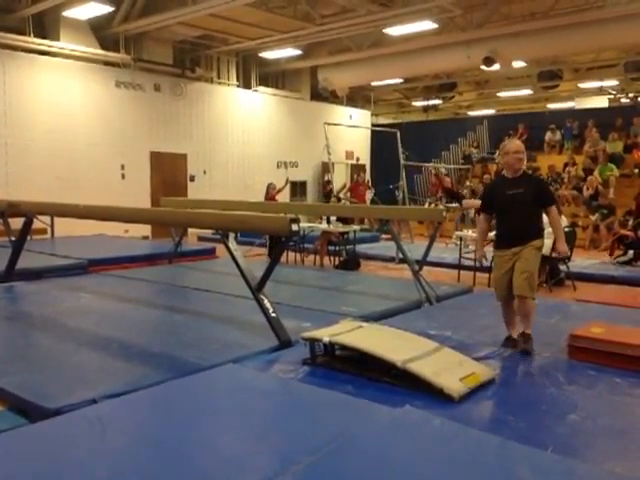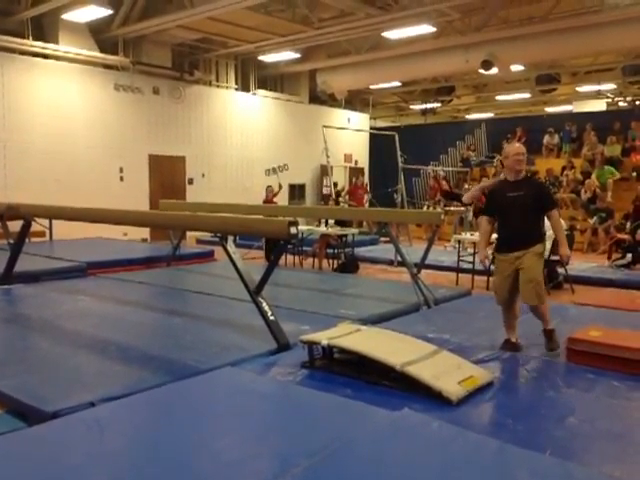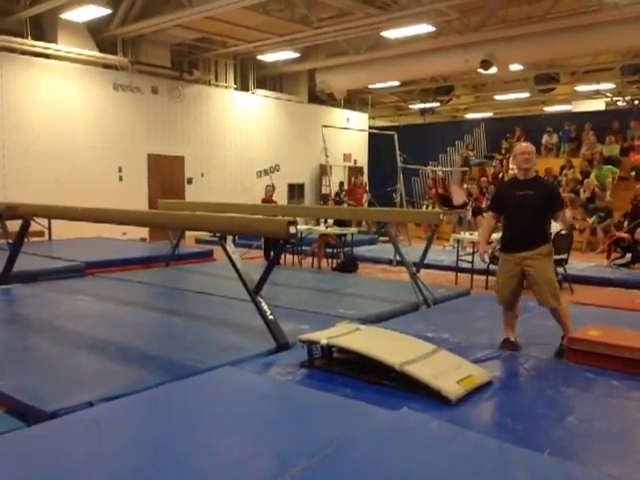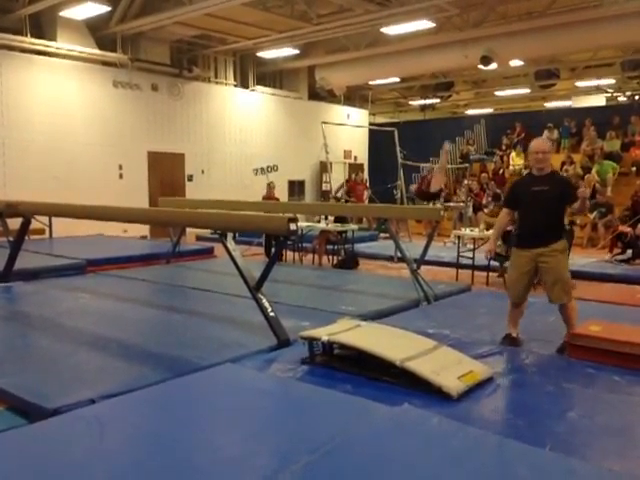
dt=0.2s
person 1, frame 1
left shoulder: (536, 183)
right shoulder: (494, 187)
left elbow: (552, 211)
right elbow: (484, 219)
left wrist: (560, 240)
right wrist: (480, 246)
left hip: (530, 245)
right hip: (503, 248)
left knee: (523, 291)
right knee: (504, 295)
left ankle: (526, 334)
right ankle: (512, 334)
person 1, frame 2
left shoulder: (537, 187)
right shoulder: (496, 191)
left elbow: (553, 216)
right elbow: (487, 221)
left wrist: (563, 244)
right wrist: (482, 248)
left hip: (531, 249)
right hip: (504, 252)
left knee: (533, 296)
right knee: (505, 298)
left ankle: (548, 329)
right ankle: (511, 337)
person 1, frame 3
left shoulder: (546, 187)
right shoulder: (504, 189)
left elbow: (559, 215)
right elbow: (492, 217)
left wrist: (565, 220)
right wrist: (483, 242)
left hip: (538, 251)
right hip: (509, 252)
left knee: (551, 297)
right knee: (507, 298)
left ankle: (568, 337)
right ankle: (510, 337)
person 1, frame 4
left shoulder: (562, 183)
right shoulder: (519, 185)
left elbow: (577, 208)
right elbow: (506, 214)
left wrist: (583, 201)
right wrist: (493, 240)
left hip: (553, 248)
right hip: (523, 248)
left knee: (563, 294)
right knee: (516, 293)
right ankle: (512, 333)
